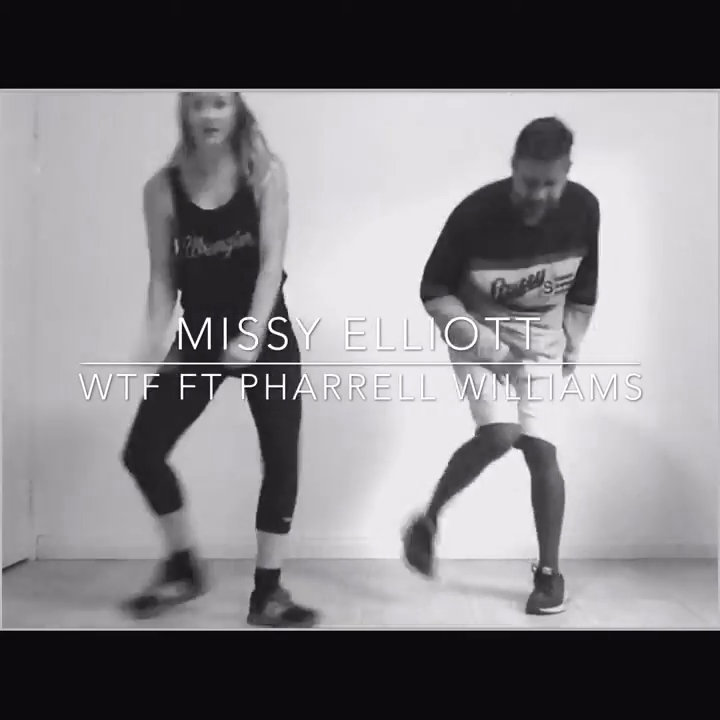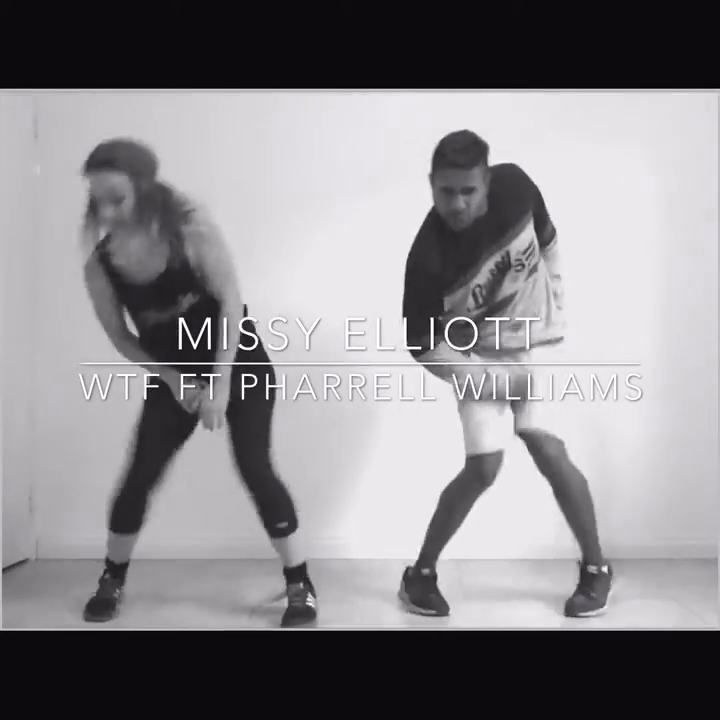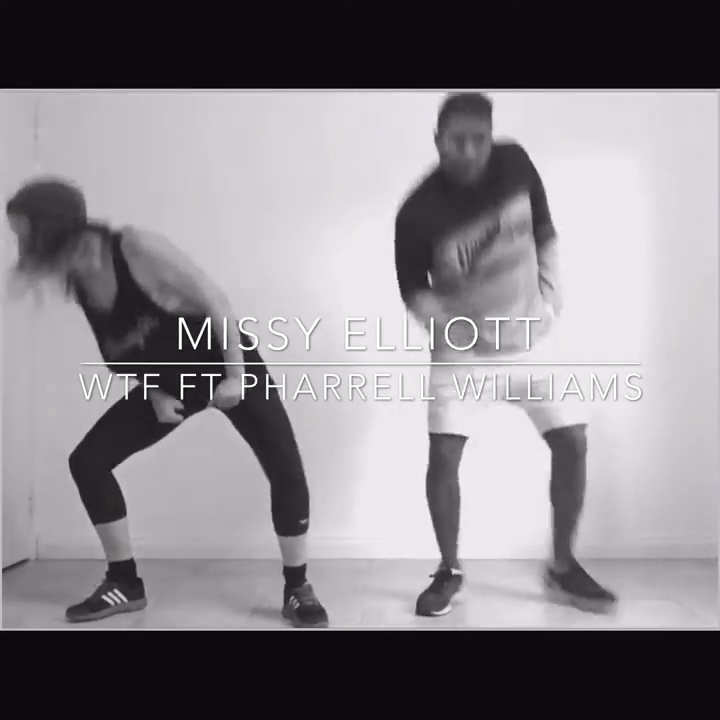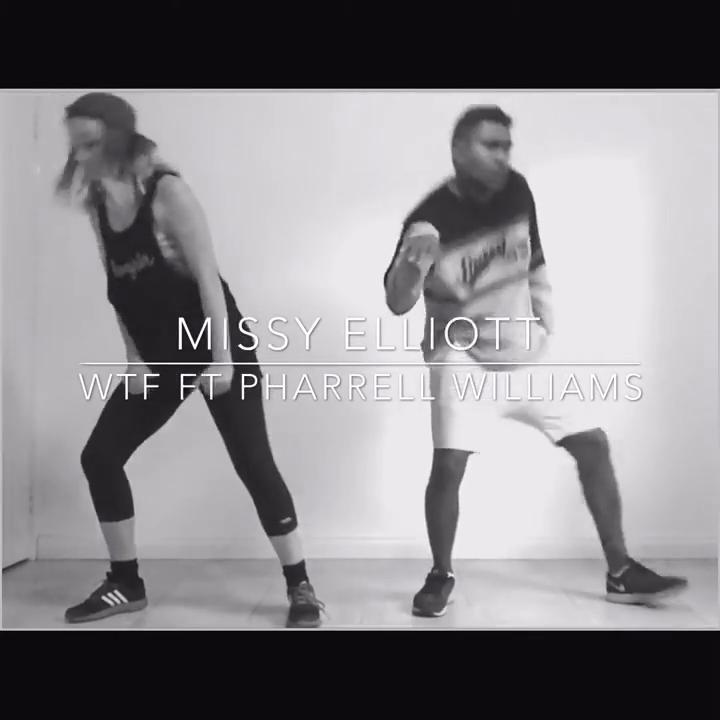
dt=0.4s
person 1, frame 1
left shoulder: (583, 209)
right shoulder: (474, 215)
left elbow: (584, 286)
right elbow: (433, 291)
left wrist: (573, 343)
right wrist: (476, 341)
left hip: (539, 348)
right hip: (480, 343)
left knee: (541, 449)
right knee: (498, 434)
left ankle: (548, 571)
right ankle: (427, 519)
person 1, frame 2
left shoulder: (515, 184)
right shoulder: (427, 257)
left elbow: (547, 239)
right elbow: (421, 344)
left wrist: (553, 293)
right wrist: (489, 378)
left hip: (538, 343)
right hip: (478, 361)
left knee: (549, 451)
right knee: (483, 467)
left ankle: (596, 569)
right ankle: (422, 571)
person 1, frame 3
left shoulder: (515, 163)
right shoulder: (420, 210)
left elbow: (543, 232)
right elbow: (414, 293)
left wrist: (549, 292)
right wrist: (444, 325)
left hip: (528, 337)
right hip: (462, 345)
left knee: (571, 440)
right knee: (444, 452)
left ankle: (563, 568)
right ankle: (449, 573)
person 1, frame 4
left shoulder: (517, 190)
right shoulder: (430, 219)
right elbow: (397, 302)
left wrist: (546, 327)
right wrist: (413, 260)
left hip: (524, 358)
right hip: (463, 361)
left knee: (593, 446)
right knee: (448, 465)
left ankle: (621, 572)
right ankle: (441, 575)
person 2, frame 1
left shoulder: (263, 174)
right shoulder: (162, 189)
left elbow: (272, 262)
right elbow: (162, 277)
left wrist: (249, 333)
right wrist: (153, 335)
left hip: (263, 335)
right hip: (198, 339)
left knee: (281, 459)
right knee: (141, 452)
left ankle: (267, 590)
right ankle: (183, 570)
person 2, frame 2
left shoulder: (190, 226)
right shoulder: (97, 268)
left elbow: (231, 304)
right elbow: (124, 339)
left wrist: (220, 382)
right wrist: (170, 381)
left hip: (238, 364)
right hip: (175, 375)
left knee: (253, 468)
right knee: (139, 479)
left ankle: (297, 582)
right ankle: (113, 574)
person 2, frame 3
left shoulder: (138, 248)
right shoulder: (79, 283)
left elbow: (215, 300)
right elbow: (119, 351)
left wrist: (235, 371)
right wrist: (159, 395)
left hip: (228, 367)
right hip: (170, 378)
left knee: (285, 466)
right knee: (87, 461)
left ankle: (297, 589)
right ankle: (124, 582)
person 2, frame 4
left shoulder: (168, 191)
right shoulder: (99, 206)
left elbow: (206, 276)
right elbow: (120, 291)
left wrist: (224, 357)
right wrist: (134, 357)
left hip: (218, 346)
right hip: (161, 355)
left knee: (254, 465)
right knee: (99, 456)
left ankle: (299, 586)
right ankle: (125, 584)
